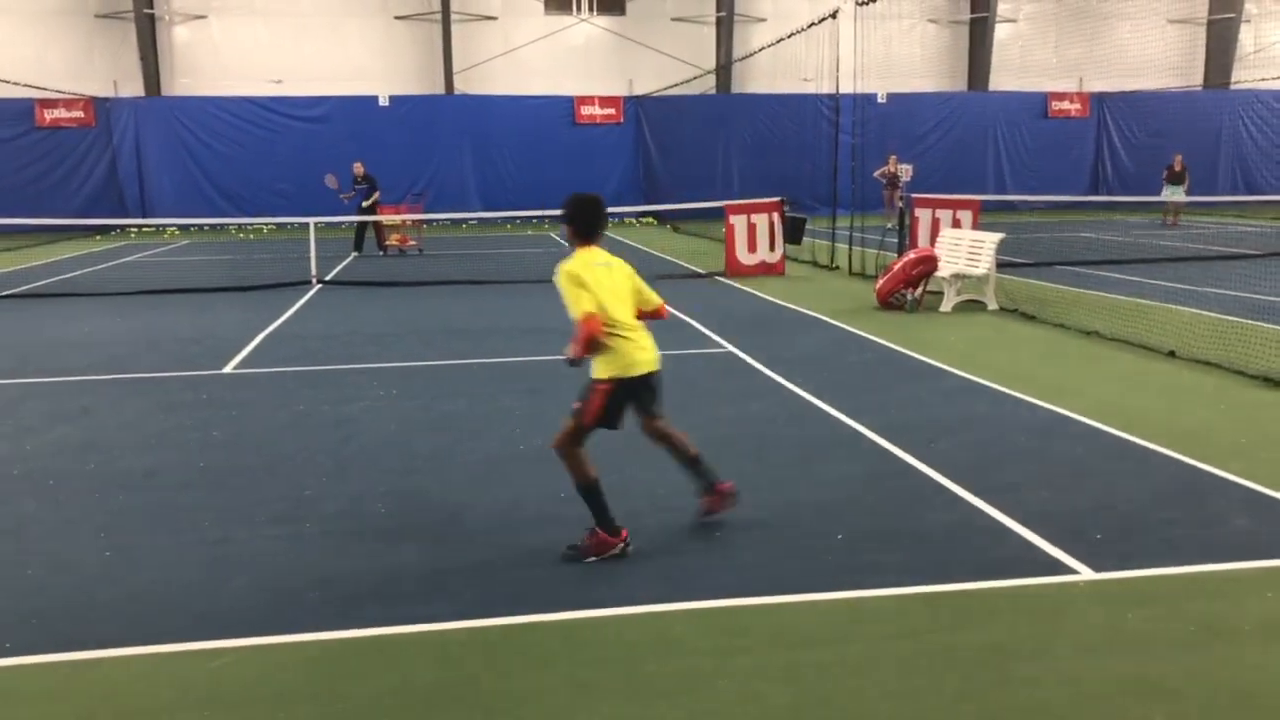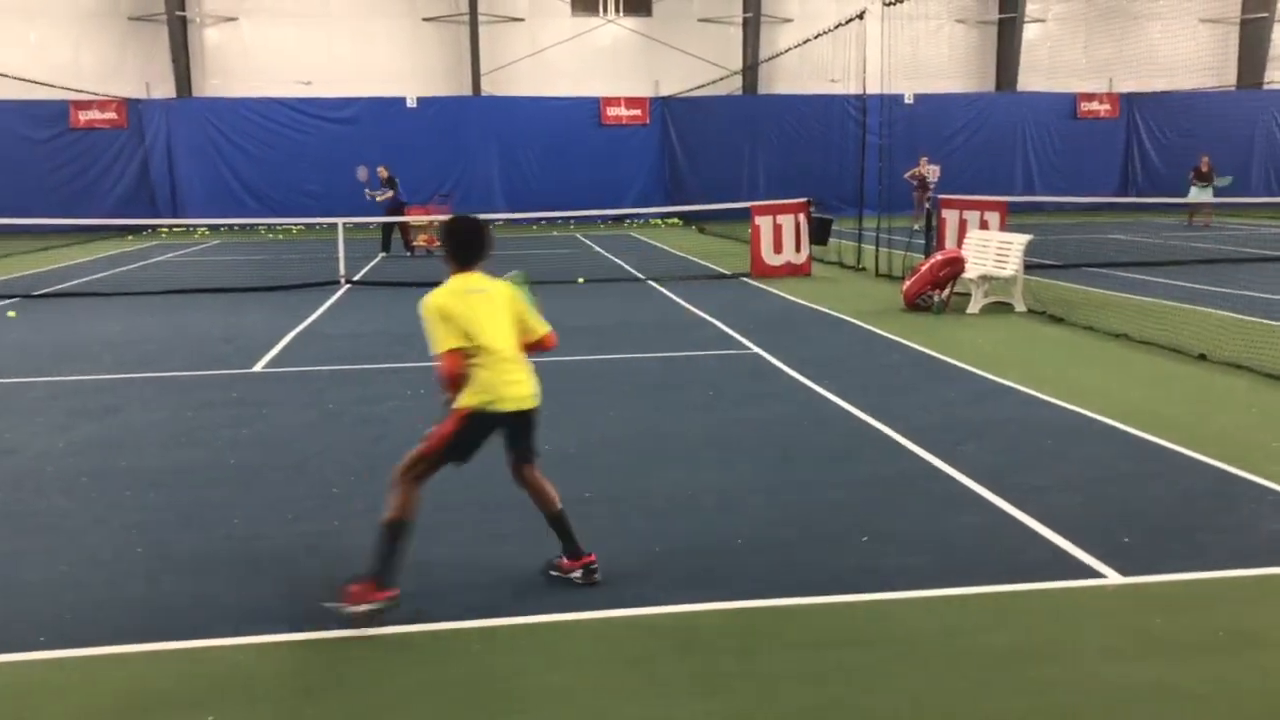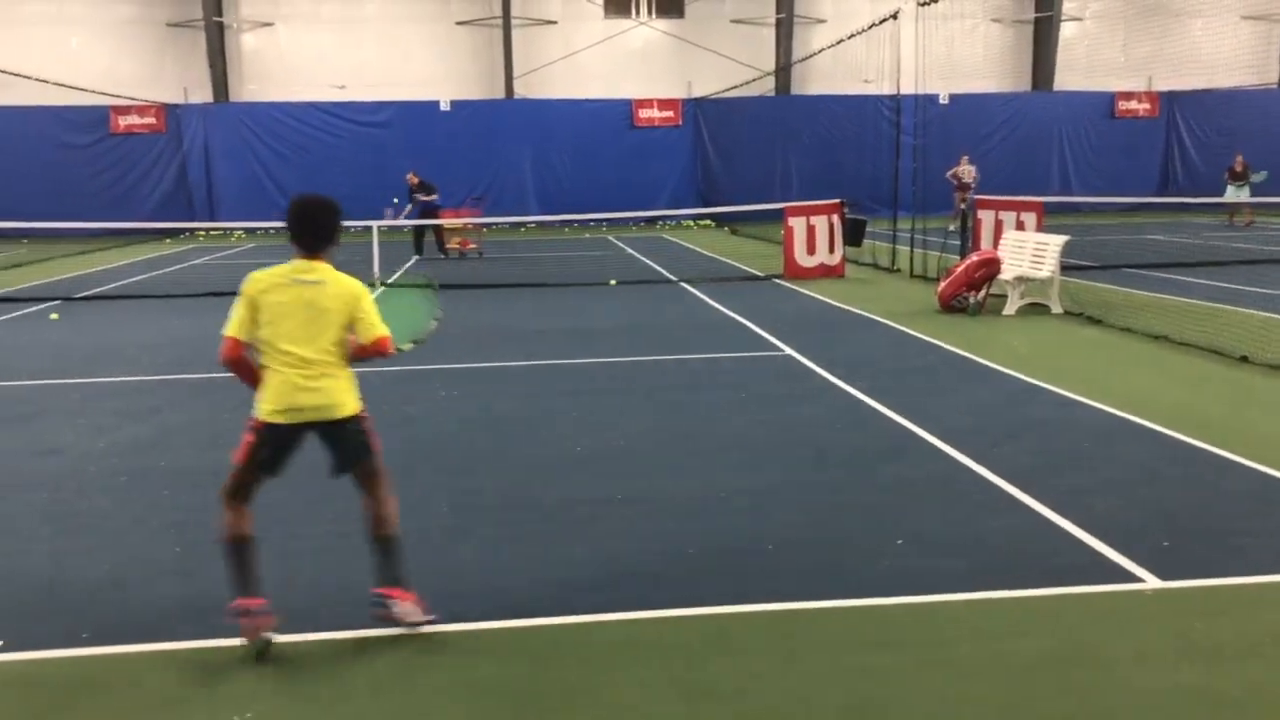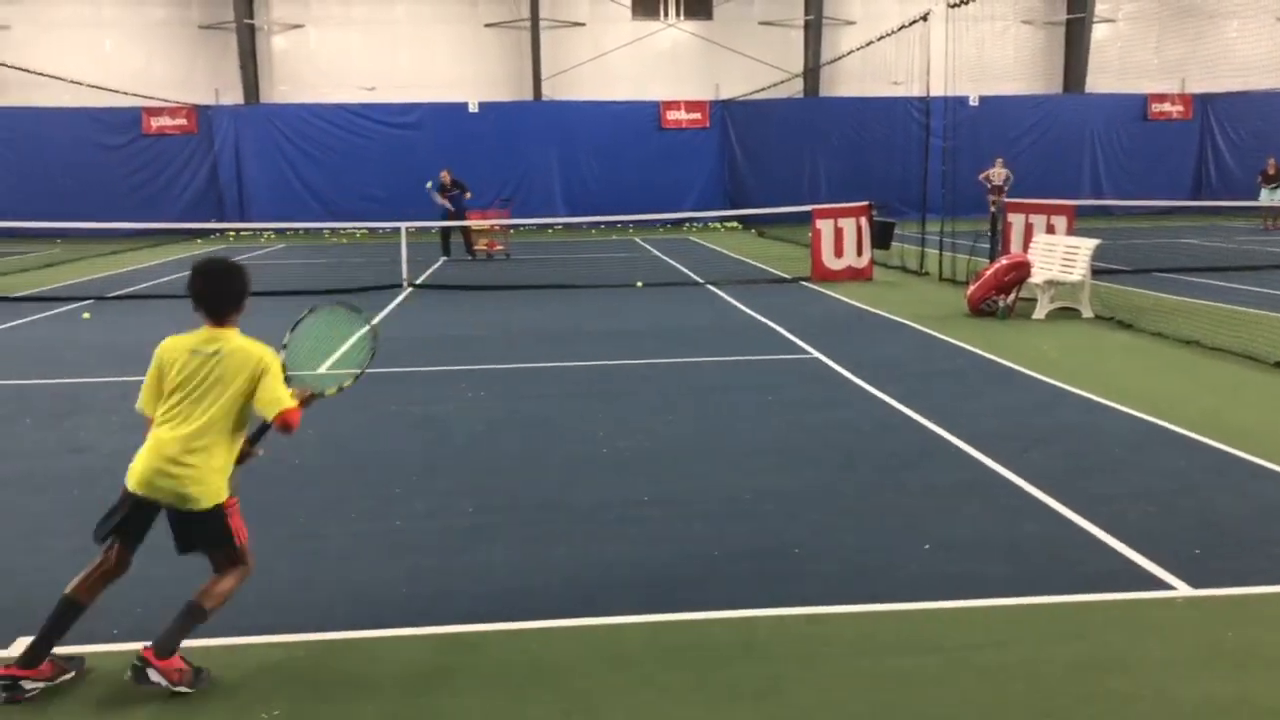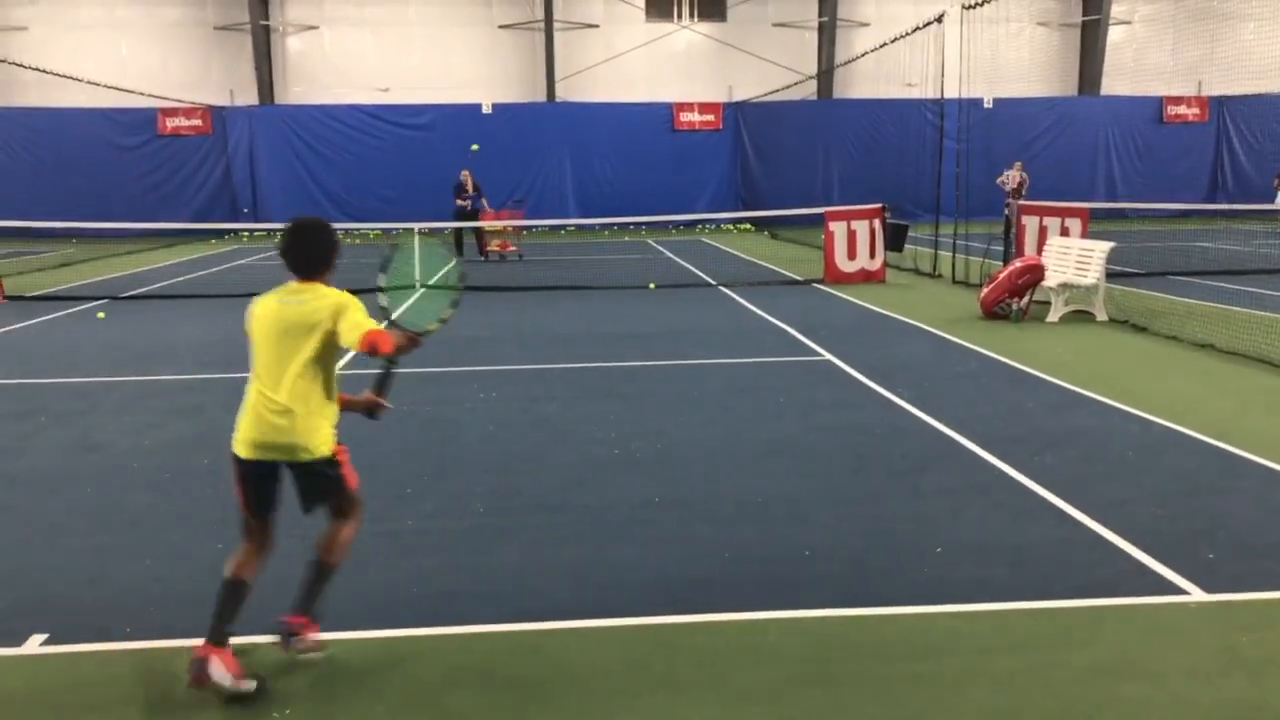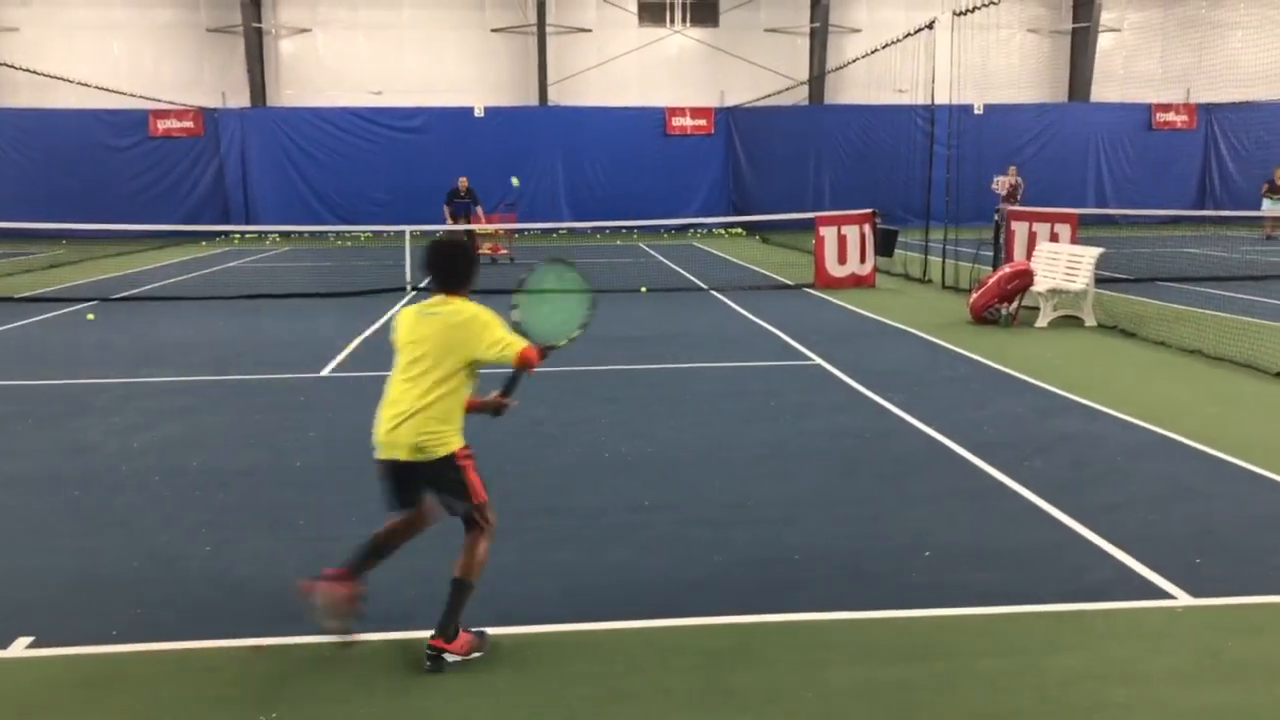
dt=0.3s
person 1, frame 1
left shoulder: (569, 270)
right shoulder: (617, 265)
left elbow: (591, 331)
right elbow: (658, 309)
left wrist: (576, 353)
left hip: (618, 370)
right hip: (645, 358)
left knee: (566, 443)
right knee: (654, 425)
left ankle: (610, 534)
right ankle: (715, 488)
person 1, frame 2
left shoulder: (437, 301)
right shoulder: (506, 291)
left elbow: (453, 370)
right elbow: (546, 341)
left wrist: (452, 397)
left hip: (483, 399)
right hip: (523, 392)
left knee: (407, 478)
right knee: (525, 471)
left ankle: (378, 585)
right ankle: (577, 558)
person 1, frame 3
left shoulder: (257, 283)
right shoulder: (351, 288)
left elbow: (230, 355)
right elbow: (381, 347)
left hip: (280, 409)
right hip: (338, 403)
left knee: (234, 499)
right knee: (376, 491)
left ankle: (250, 603)
right ankle: (395, 593)
person 1, frame 4
left shoulder: (169, 350)
right shoulder: (259, 358)
left elbow: (155, 423)
right elbow: (287, 420)
right wrist: (300, 400)
left hip: (148, 474)
right hip: (201, 485)
left knee: (110, 564)
right knee: (235, 568)
right ankle: (163, 654)
person 1, frame 5
left shoulder: (259, 308)
right shoulder: (339, 304)
right elbow: (379, 344)
left wrist: (341, 401)
right wrist: (404, 339)
left hip: (253, 436)
right hip: (307, 437)
left knee: (255, 541)
right knee: (346, 514)
left ankle: (215, 652)
right ankle: (300, 619)
person 1, frame 6
left shoulder: (405, 318)
right shoulder: (477, 318)
right elbow: (527, 359)
left wrist: (478, 403)
right wrist: (545, 349)
left hip: (390, 436)
right hip: (435, 441)
left knee: (419, 514)
right knee: (480, 526)
left ankle: (340, 581)
right ankle: (448, 638)
